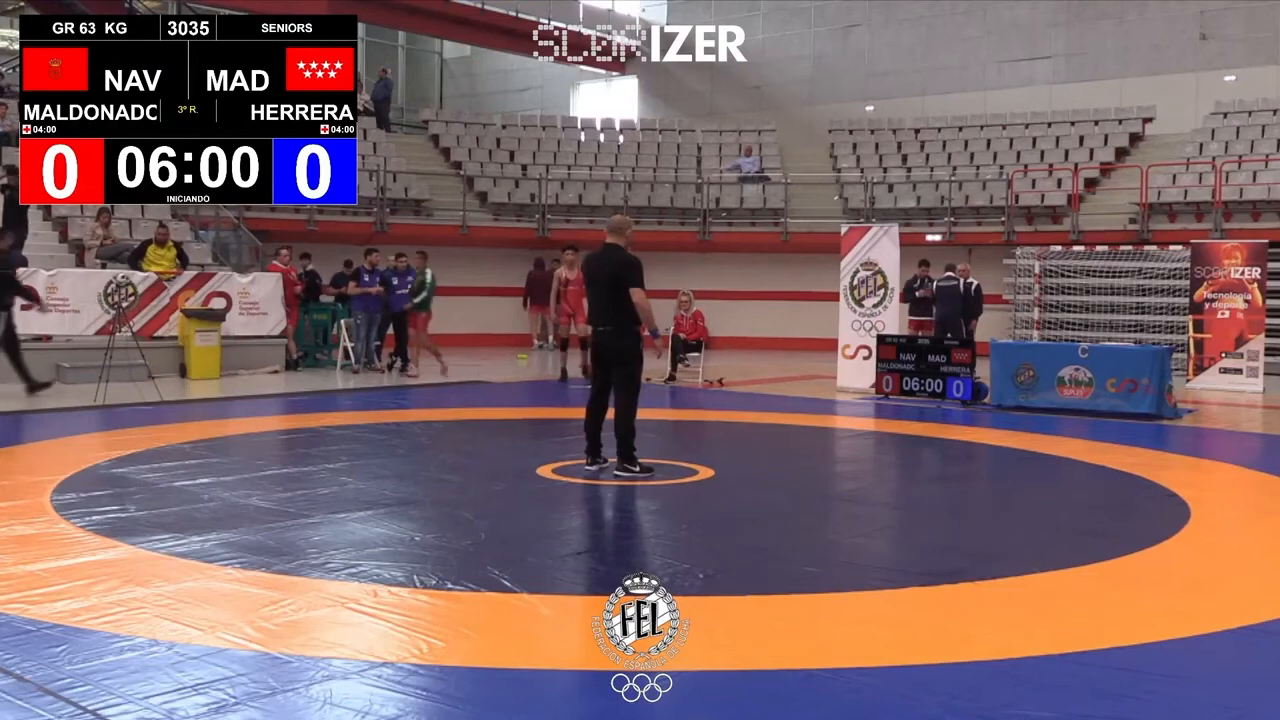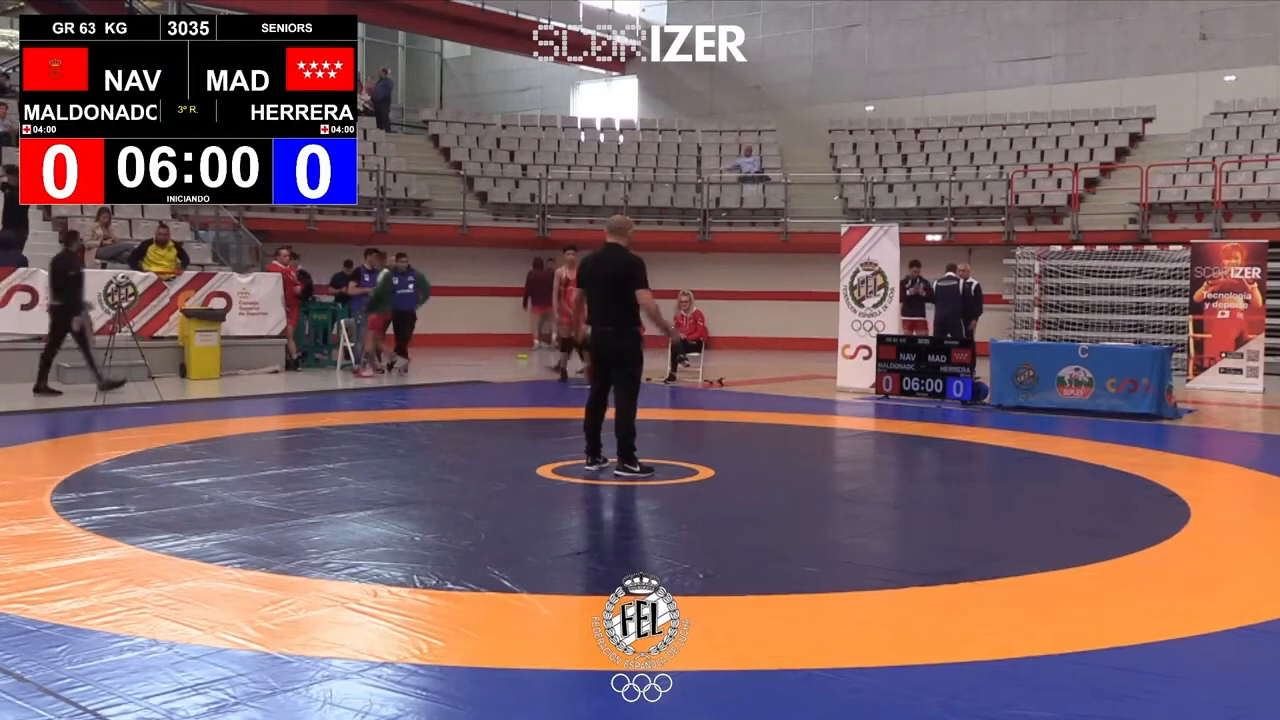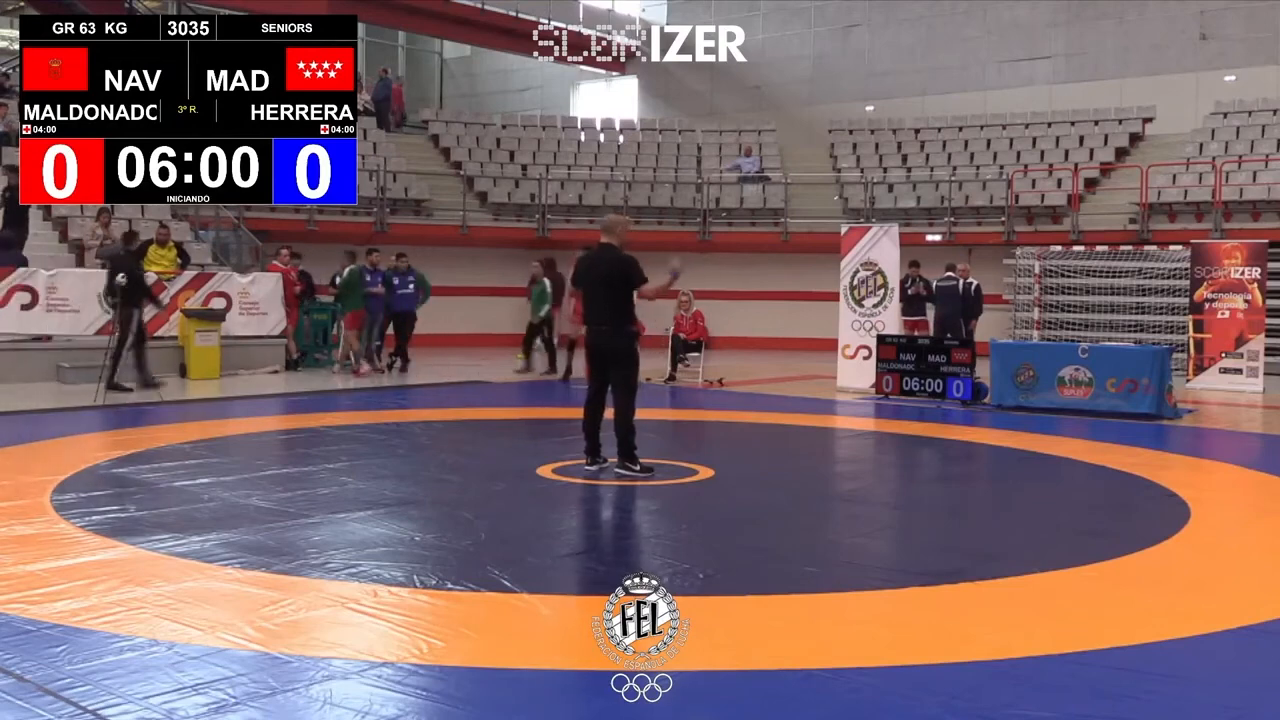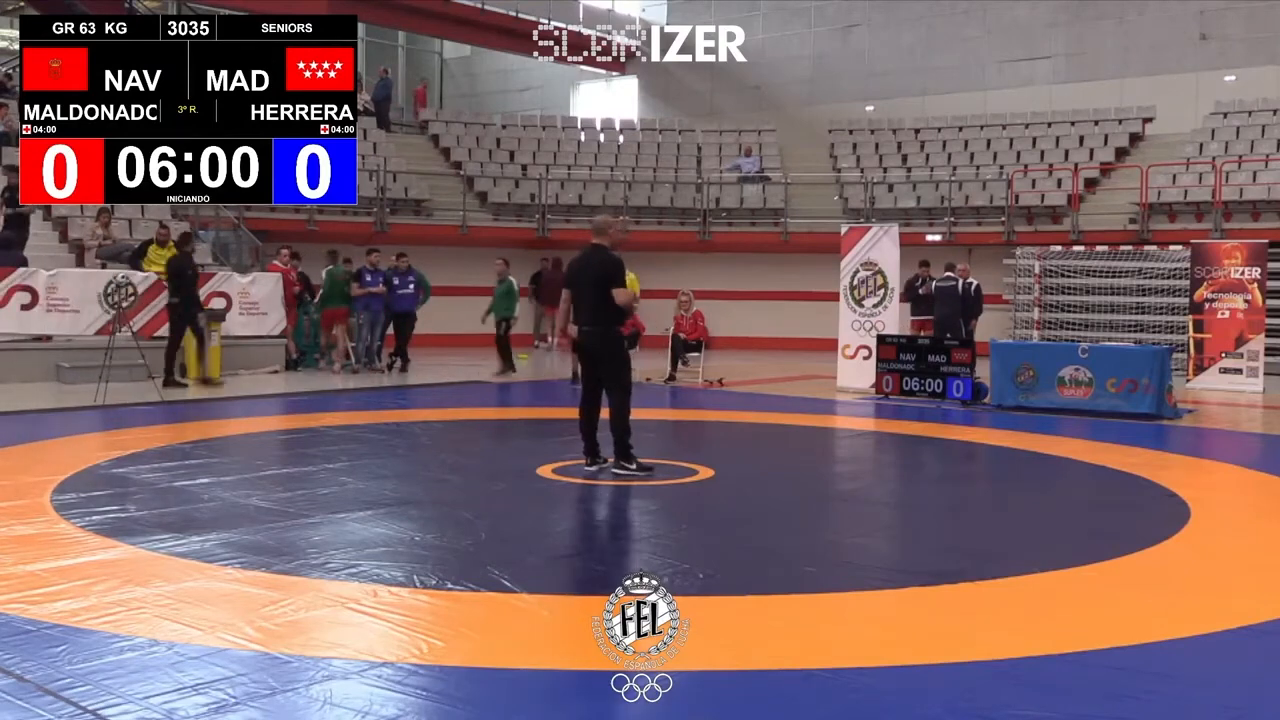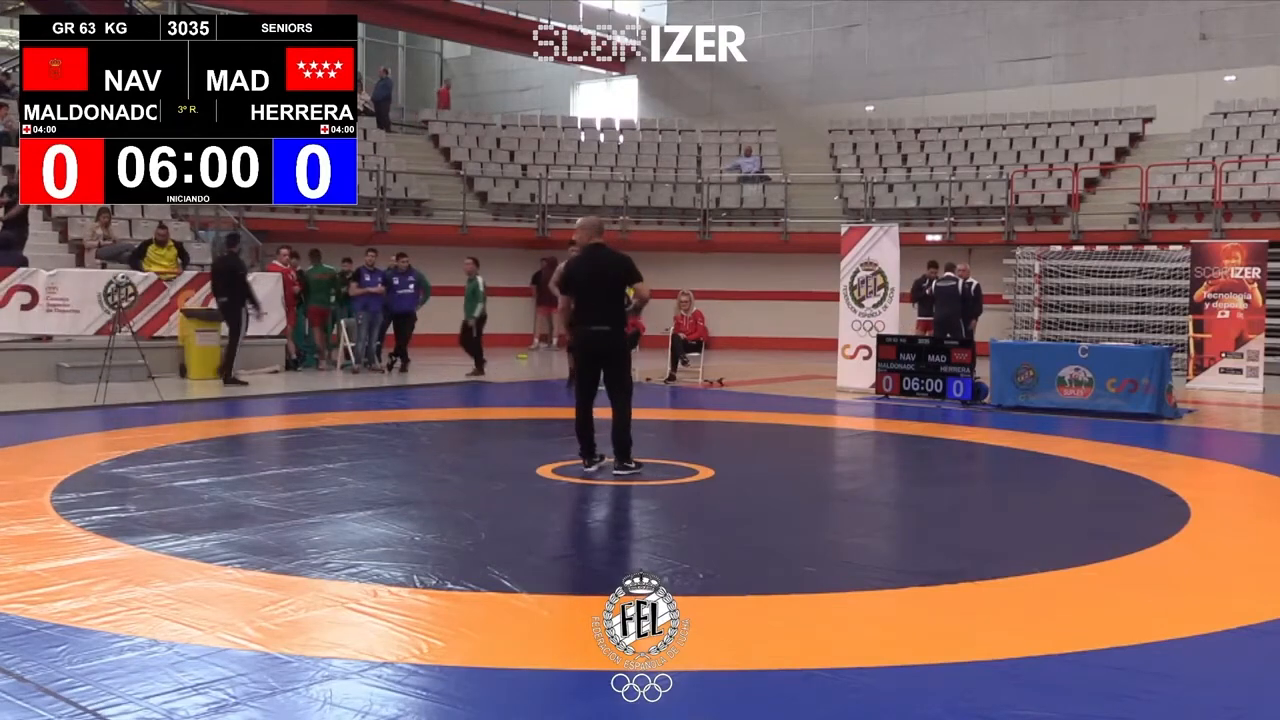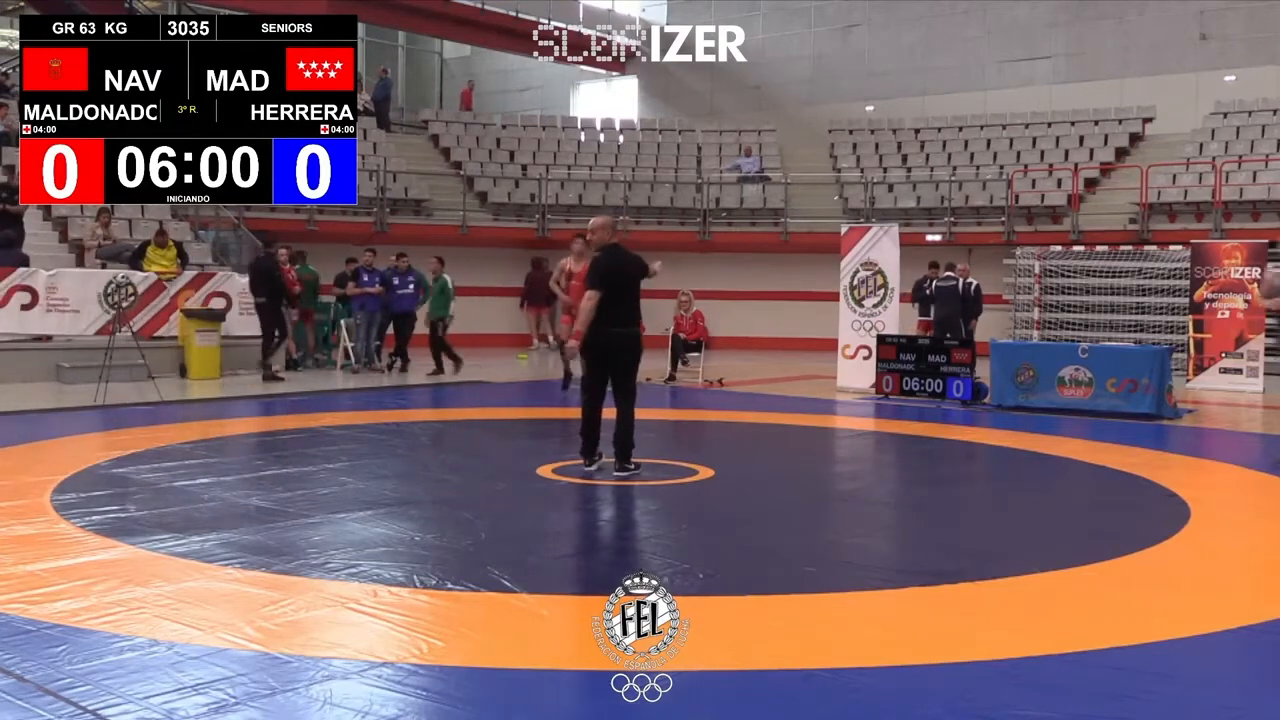
dt=0.5s
person 1, frame 1
left shoulder: (590, 262)
right shoulder: (629, 261)
right elbow: (638, 299)
right wrist: (654, 333)
left hip: (599, 336)
right hip: (624, 337)
left knee: (598, 395)
right knee: (625, 398)
left ankle: (593, 455)
right ankle: (625, 460)
person 1, frame 2
left shoulder: (588, 262)
right shoulder: (632, 262)
left elbow: (577, 299)
right elbow: (645, 301)
left wrist: (575, 323)
right wrist: (667, 328)
left hip: (599, 336)
right hip: (624, 337)
left knee: (597, 395)
right knee: (625, 398)
left ankle: (592, 455)
right ankle: (626, 460)
person 1, frame 3
left shoulder: (583, 262)
right shoulder: (624, 261)
left elbow: (575, 290)
right elbow: (648, 292)
right wrist: (673, 277)
left hip: (594, 336)
right hip: (620, 337)
left knee: (595, 394)
right knee: (623, 397)
left ankle: (592, 455)
right ankle: (626, 458)
person 1, frame 4
left shoulder: (575, 263)
right shoulder: (612, 262)
left elbow: (565, 300)
right elbow: (621, 300)
left wrist: (563, 331)
right wrist: (632, 300)
left hip: (584, 336)
right hip: (608, 336)
left knee: (590, 395)
right knee: (619, 396)
left ankle: (592, 455)
right ankle: (623, 458)
person 1, frame 5
left shoulder: (573, 265)
right shoulder: (621, 261)
left elbow: (564, 306)
right elbow: (643, 294)
left wrist: (574, 328)
right wrist: (635, 309)
left hip: (584, 337)
right hip: (613, 337)
left knee: (584, 398)
right knee: (620, 398)
left ankle: (588, 456)
right ankle: (623, 459)
person 1, frame 6
left shoulder: (600, 262)
right shoulder: (633, 260)
left elbow: (591, 300)
right elbow: (647, 271)
left wrist: (577, 335)
right wrist: (654, 269)
left hip: (602, 337)
right hip: (630, 337)
left knee: (592, 398)
right knee: (625, 400)
left ankle: (589, 455)
right ankle: (623, 460)
